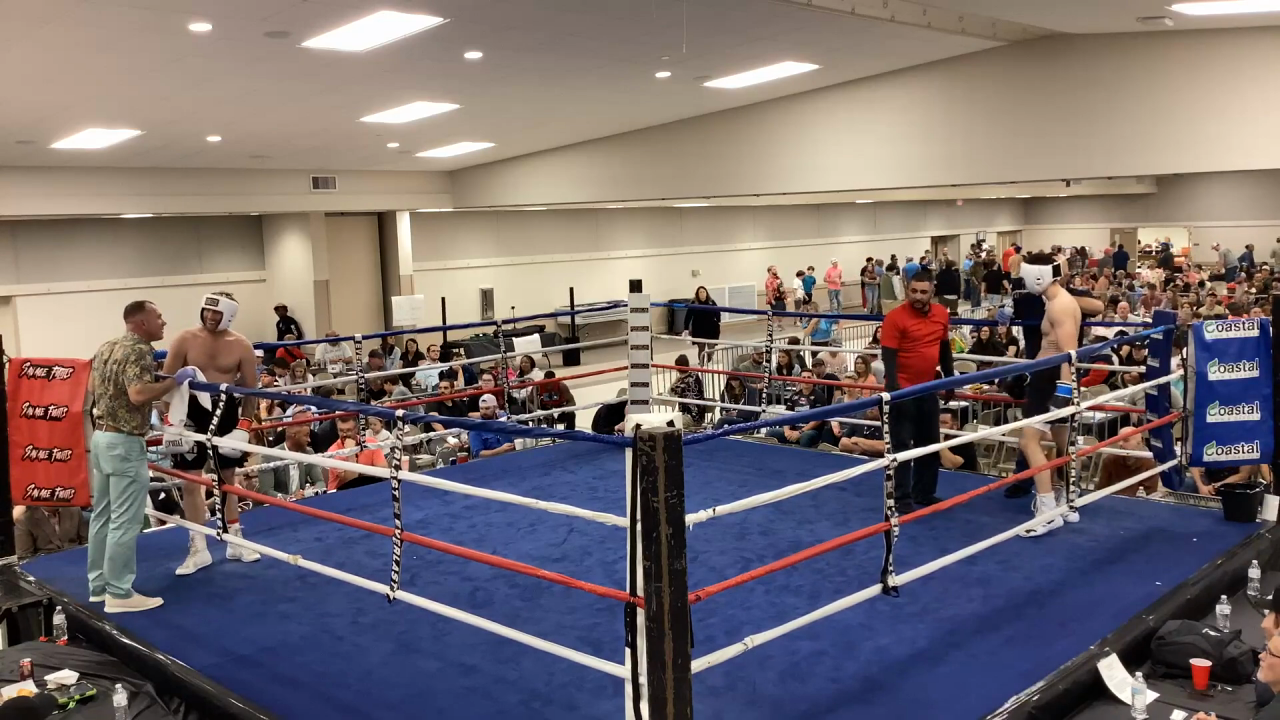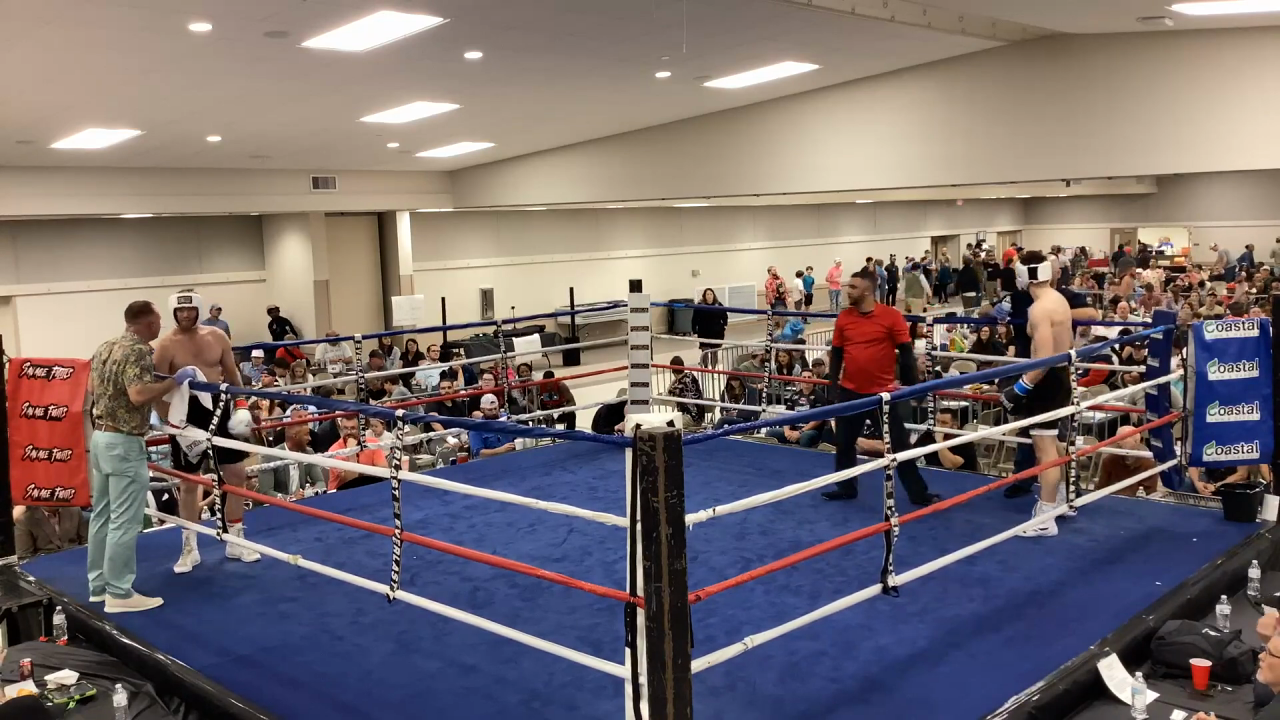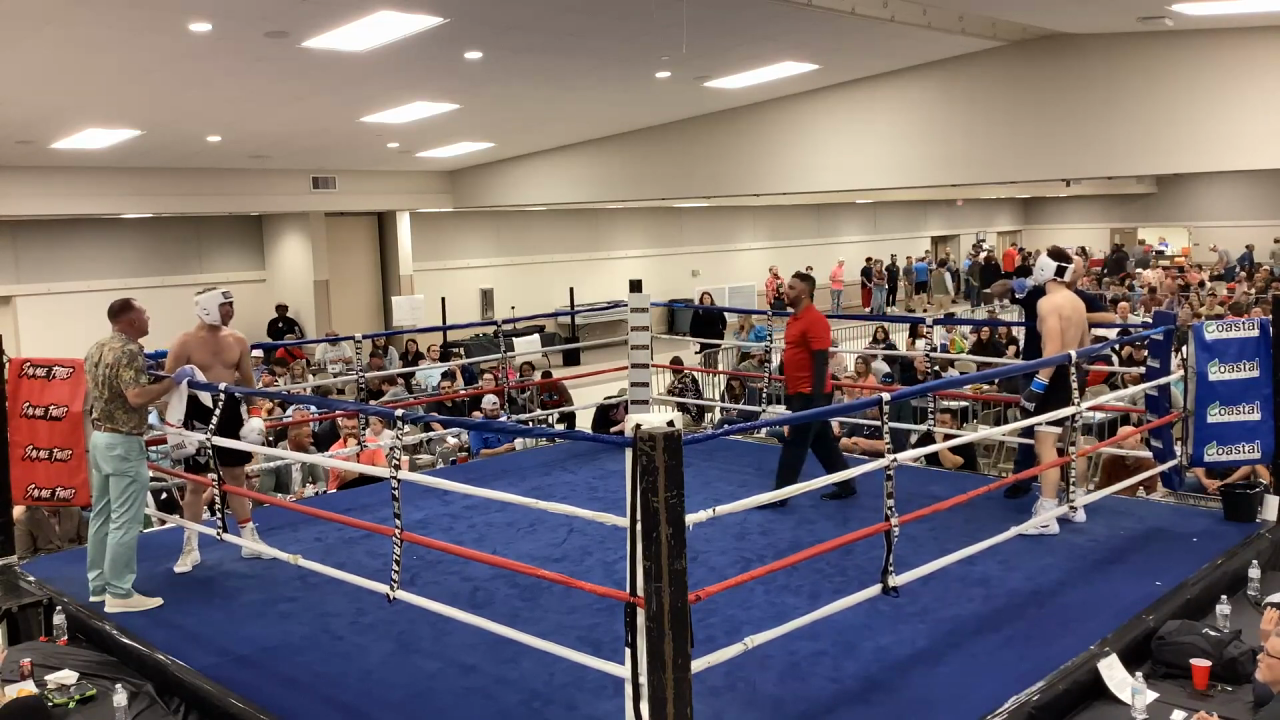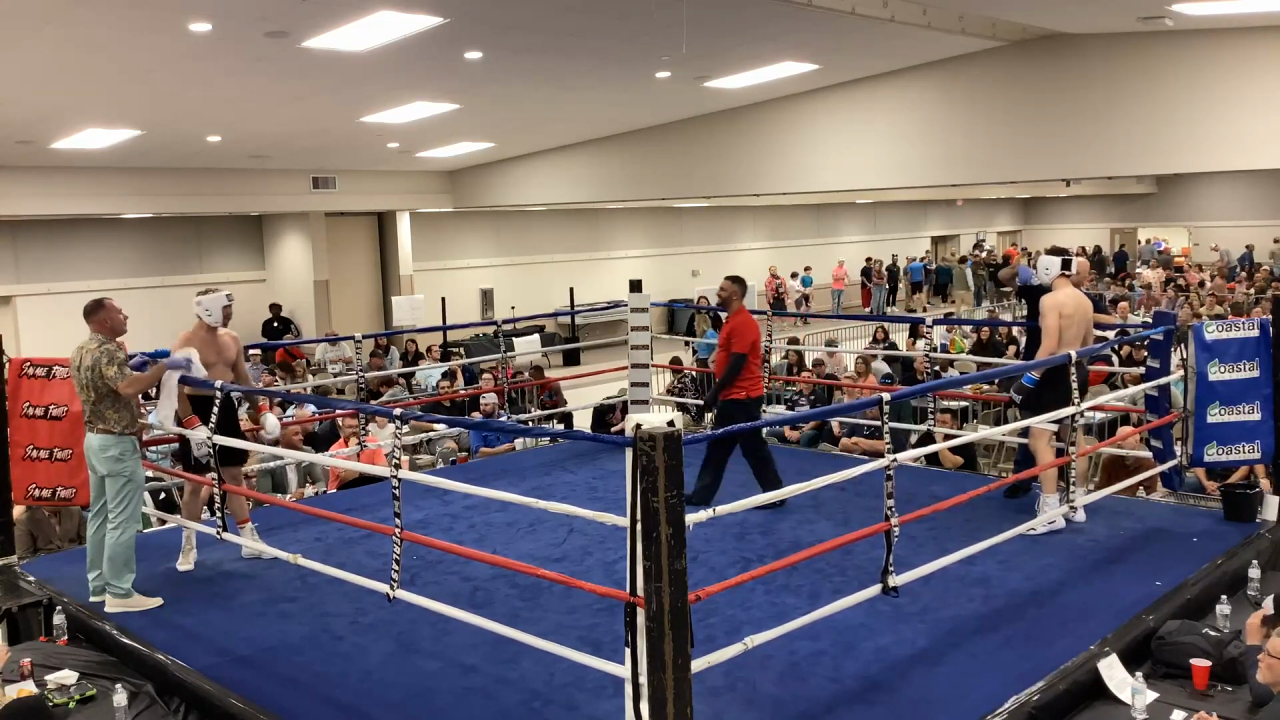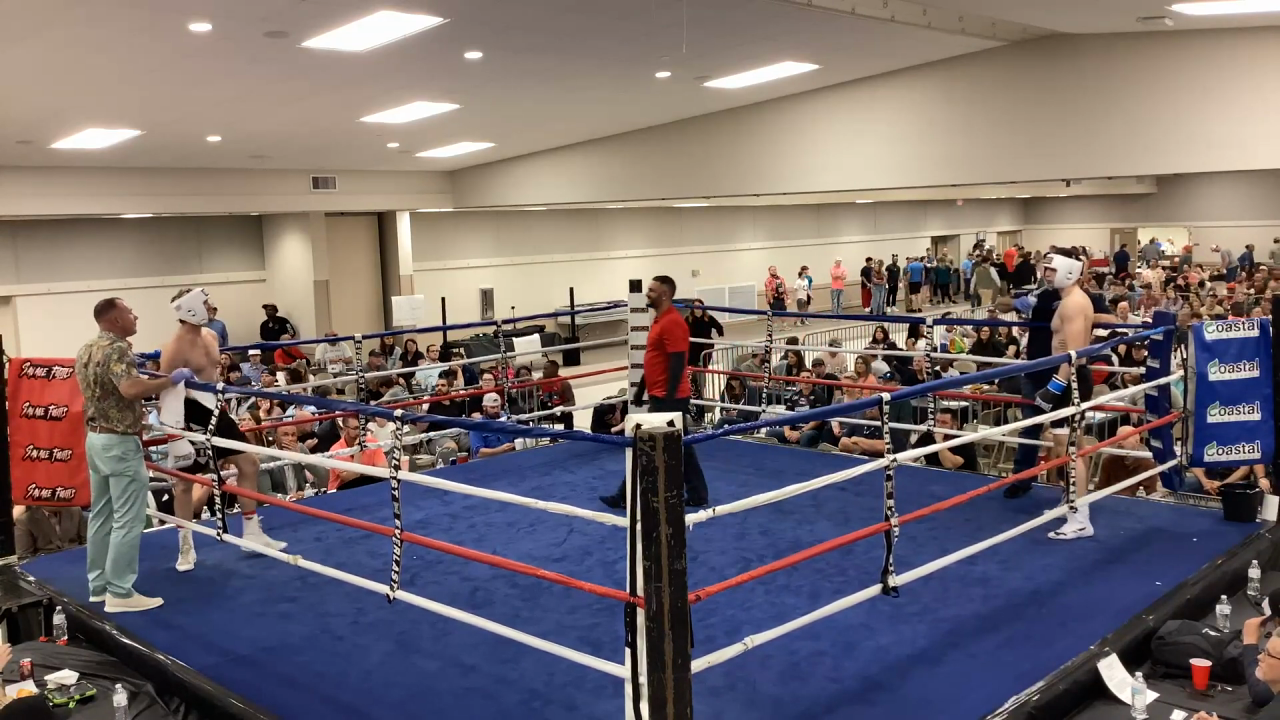
dt=0.7s
person 1, frame 1
left shoulder: (106, 348)
right shoulder: (138, 351)
left elbow: (93, 387)
right elbow: (139, 394)
right wrist: (176, 379)
left hip: (100, 437)
right hip: (125, 443)
left knee: (102, 515)
right knee: (125, 521)
left ankle: (99, 585)
right ankle: (119, 593)
person 1, frame 2
left shoulder: (105, 347)
right shoulder: (137, 351)
left elbow: (93, 387)
right elbow: (139, 395)
right wrist: (176, 380)
left hip: (100, 437)
right hip: (124, 443)
left knee: (102, 515)
right knee: (125, 521)
left ankle: (99, 584)
right ankle: (119, 593)
person 1, frame 3
left shoulder: (96, 349)
right shoulder: (129, 352)
right elbow: (138, 397)
right wrist: (174, 379)
left hip: (99, 438)
right hip: (123, 444)
left knee: (102, 515)
right knee: (125, 520)
left ankle: (98, 585)
right ankle: (119, 593)
person 1, frame 4
left shoulder: (80, 352)
right shoulder: (108, 351)
right elbow: (130, 388)
left wrist: (128, 367)
right wrist: (165, 366)
left hip: (94, 439)
right hip: (117, 443)
left knee: (100, 515)
right knee: (123, 519)
left ankle: (99, 584)
right ankle: (119, 593)
person 1, frame 5
left shoulder: (86, 351)
right shoulder: (116, 350)
right elbow: (131, 389)
right wrist: (171, 378)
left hip: (96, 439)
right hip: (119, 443)
left knee: (102, 516)
right knee: (127, 519)
left ankle: (99, 585)
right ankle: (119, 592)
person 2, frame 1
left shoulder: (1058, 306)
right shoulder: (1061, 301)
left elbow: (1070, 353)
left wrist: (1063, 392)
right wrist: (1028, 370)
left hip: (1051, 378)
right hip: (1056, 378)
left knee: (1028, 442)
right knee: (1063, 444)
left ankle: (1048, 512)
right ankle: (1067, 504)
person 2, frame 2
left shoulder: (1039, 308)
right shoulder: (1060, 300)
left elbow: (1043, 358)
left wrist: (1019, 389)
left hip: (1047, 380)
right hip: (1061, 376)
left knee: (1044, 450)
right knee: (1050, 444)
left ankle: (1045, 521)
person 2, frame 3
left shoulder: (1047, 303)
right shoulder: (1077, 301)
left elbow: (1052, 349)
left wrist: (1037, 386)
left hip: (1057, 377)
right hip: (1074, 375)
left knee: (1044, 445)
right knee: (1072, 443)
left ankle: (1046, 518)
right ankle: (1075, 506)
person 2, frame 4
left shoulder: (1051, 300)
right shoulder: (1085, 300)
left elbow: (1049, 347)
left wrist: (1028, 380)
left hip: (1056, 374)
right hip: (1077, 371)
left knee: (1039, 439)
left ankle: (1050, 513)
right ankle: (1075, 506)
person 2, frame 5
left shoulder: (1071, 303)
right shoulder: (1079, 299)
left elbow: (1073, 352)
left wrist: (1054, 386)
left hip: (1068, 378)
right hip: (1076, 375)
left knee: (1065, 446)
left ankle: (1081, 520)
right ankle: (1074, 504)
person 3, frame 1
left shoulder: (241, 346)
right shoulder: (185, 340)
left elbow: (250, 388)
left wrist: (244, 424)
right wrist: (171, 419)
left hip: (225, 410)
right hip: (191, 411)
left knee: (227, 479)
right knee: (191, 483)
left ankle: (235, 542)
right ankle: (198, 550)
person 3, frame 2
left shoulder: (217, 337)
right shoulder: (166, 346)
left elbow: (231, 374)
left wrist: (241, 405)
right wrist: (175, 426)
left hip: (219, 408)
right hip: (186, 413)
left knee: (237, 475)
right knee: (190, 483)
left ankle: (236, 541)
right ankle: (190, 549)
person 3, frame 3
left shoulder: (238, 340)
right shoulder: (185, 343)
left elbow: (247, 380)
left wrist: (254, 414)
left hip: (230, 408)
right hip: (197, 412)
left knee: (236, 477)
right knee: (196, 483)
left ankle: (250, 541)
right ankle: (191, 548)
person 3, frame 4
left shoulder: (231, 338)
right shoulder: (186, 343)
left elbow: (242, 378)
right elbow: (176, 389)
left wrist: (263, 411)
right wrist: (192, 426)
left hip: (225, 408)
right hip: (196, 411)
left knee: (234, 477)
right knee: (194, 483)
left ankle: (250, 542)
right ankle: (188, 548)
person 3, frame 5
left shoulder: (210, 336)
right shoulder: (174, 348)
right elbow: (167, 395)
right wrist: (175, 436)
left hip: (214, 408)
right hip: (188, 414)
left knee: (249, 463)
right knee: (185, 481)
left ankle: (254, 534)
right ankle: (186, 548)
person 4, frame 1
left shoulder: (941, 314)
right shoulder: (896, 317)
left elbow: (945, 348)
right elbow: (889, 357)
left wrist: (949, 378)
right wrist: (893, 389)
left hip: (927, 390)
right hip: (902, 391)
left knee: (928, 443)
right knee: (901, 445)
left ankle: (924, 493)
right ankle: (902, 497)
person 4, frame 2
left shoulder: (891, 317)
right shoulder: (843, 318)
left elbow: (906, 352)
right elbow: (836, 354)
left wrist: (913, 384)
right wrist: (835, 386)
left hip: (881, 392)
right hip: (849, 392)
left knee: (900, 443)
right knee: (844, 442)
left ankle: (919, 493)
right ankle: (847, 487)
person 4, frame 3
left shoulder: (815, 321)
right shoulder: (794, 319)
left elbow: (821, 360)
left wrist: (819, 395)
right wrist: (789, 389)
left hip: (810, 394)
right hip: (800, 392)
left knee: (794, 443)
right knee: (823, 442)
right ankle: (845, 485)
person 4, frame 4
left shoulder: (743, 322)
right shoulder: (732, 320)
left elbow: (736, 364)
left wrist: (714, 393)
left hip: (742, 397)
right hip: (731, 396)
left knee: (753, 446)
right knee: (717, 445)
left ankle: (774, 493)
right ankle: (702, 493)
person 4, frame 5
left shoulder: (672, 322)
right shoulder: (659, 320)
left elbow: (677, 364)
left wrist: (670, 399)
right wrist: (640, 389)
left hip: (667, 398)
right hip: (660, 395)
left ankle: (628, 496)
right ankle: (697, 494)
